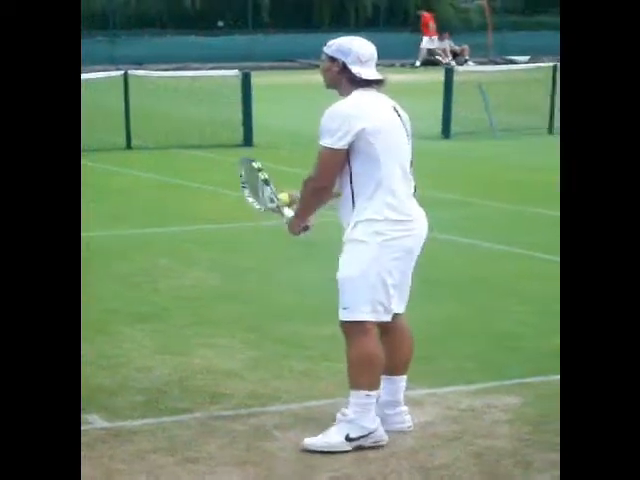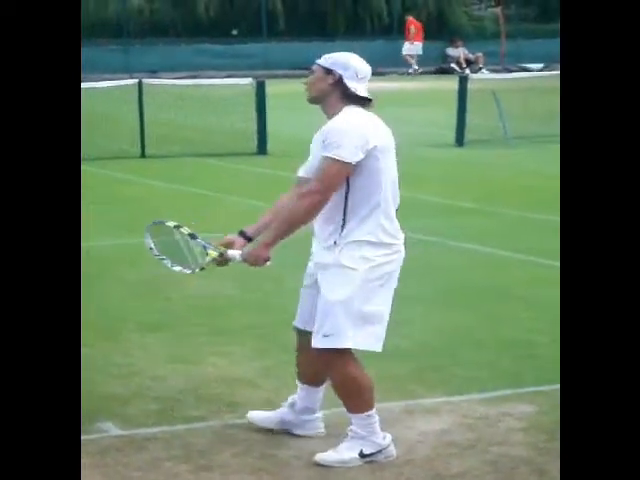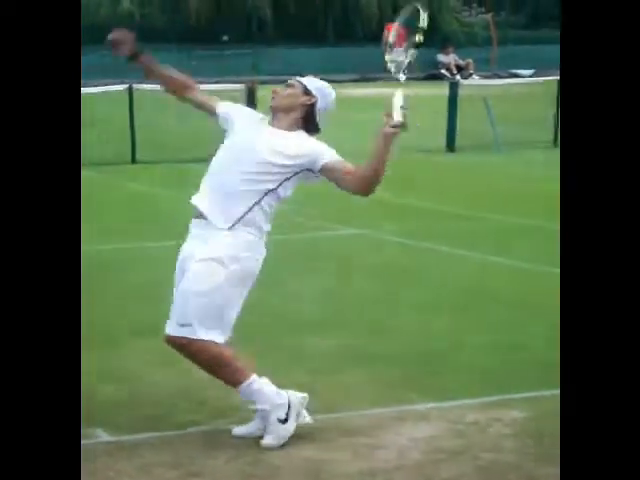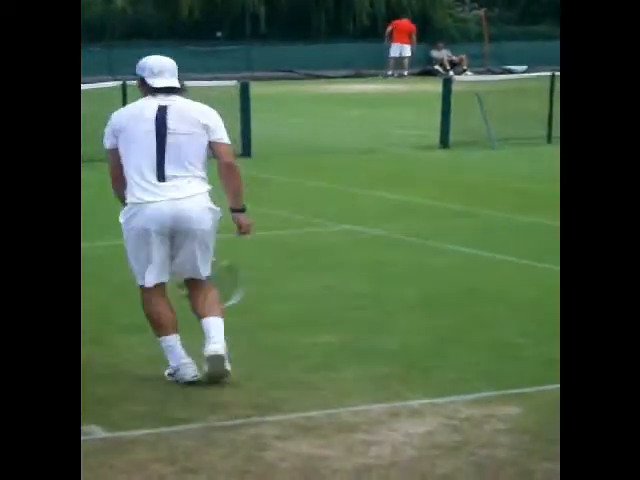
dt=1s
person 1, frame 1
left shoulder: (343, 112)
right shoulder: (388, 108)
left elbow: (321, 181)
left wrist: (300, 216)
right wrist: (312, 200)
left hip: (377, 231)
right hip: (402, 223)
left knee: (359, 323)
right knee: (391, 317)
left ankle: (363, 422)
right ankle: (391, 408)
person 1, frame 2
left shoulder: (350, 127)
right shoulder: (337, 130)
left elbow: (316, 195)
right elbow: (296, 194)
left wrist: (267, 244)
right wrist: (246, 235)
left hip: (361, 255)
right hip: (337, 251)
left knee: (335, 347)
right knee: (309, 334)
left ankle: (370, 439)
right ankle: (302, 414)
person 1, frame 3
left shoulder: (309, 149)
right shoulder: (245, 119)
left elbow: (361, 185)
right elbow: (189, 91)
left wrist: (384, 141)
right wrist: (139, 57)
left hip: (229, 249)
right hip: (203, 242)
left knee: (187, 339)
right knee: (204, 339)
left ankle: (277, 402)
right ankle: (275, 406)
person 1, frame 4
left shoulder: (120, 118)
right shoulder: (204, 113)
left elbow: (117, 178)
right elbow: (228, 164)
right wrist: (239, 210)
left hip: (144, 210)
right hip: (194, 206)
left knee: (152, 287)
right knee: (198, 283)
left ankle: (180, 363)
right ankle: (215, 345)
